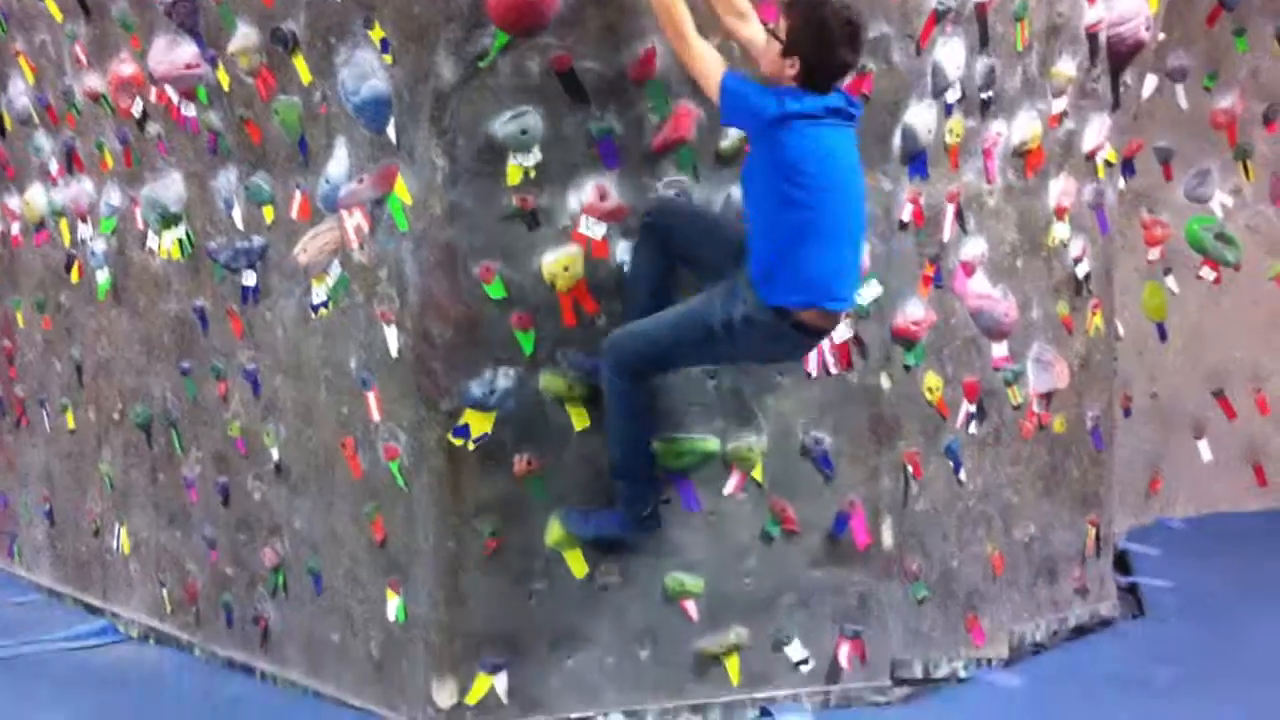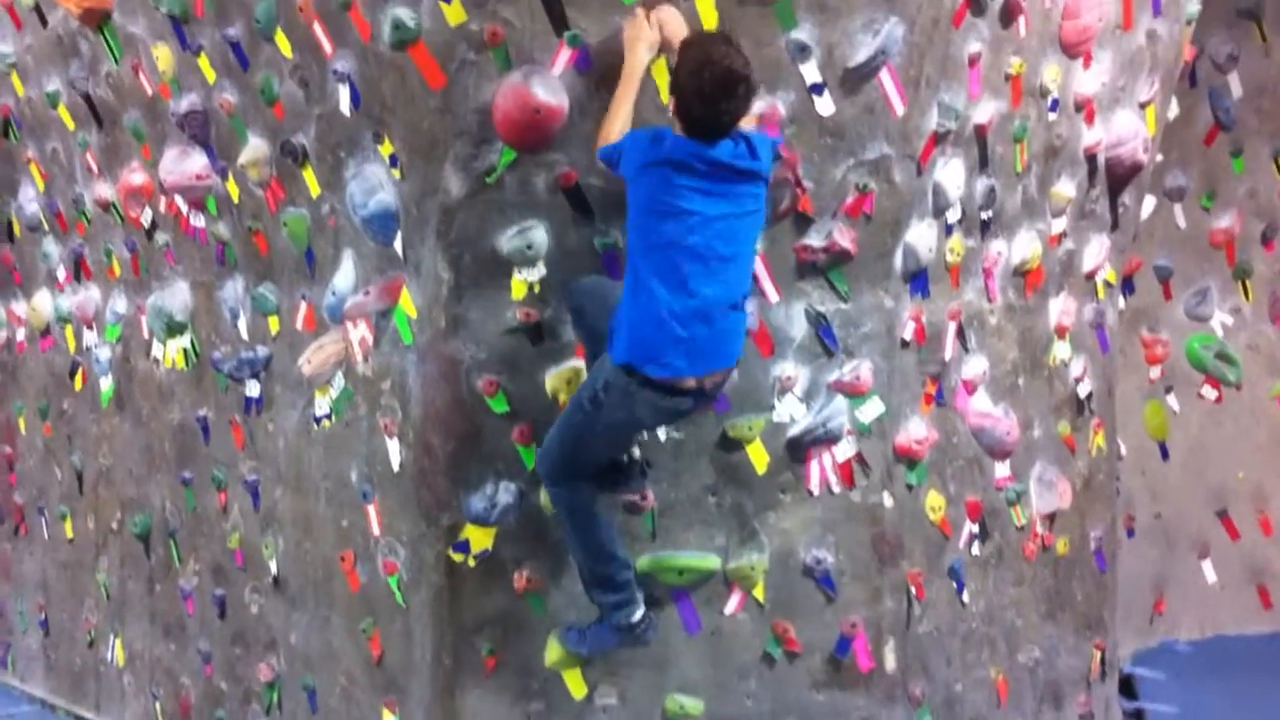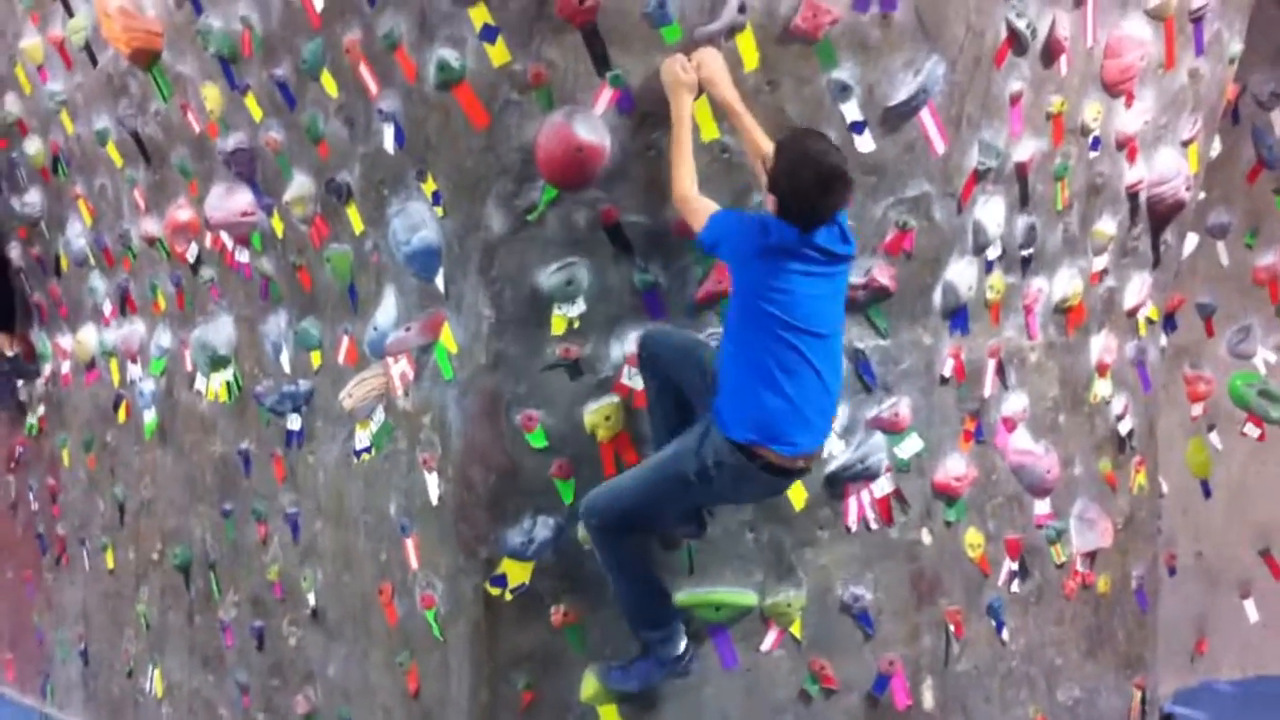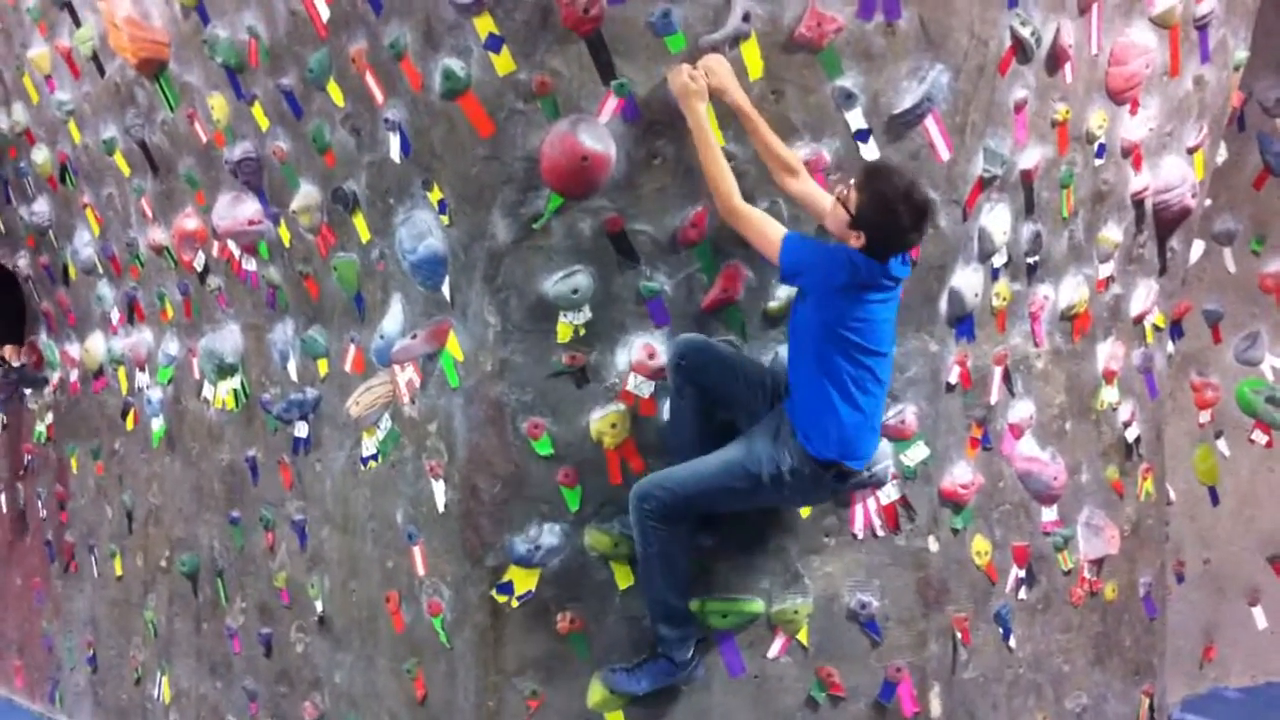
dt=0.7s
person 1, frame 1
left shoulder: (776, 113)
right shoulder: (825, 103)
left hip: (781, 314)
right hip: (784, 276)
left knee: (622, 359)
right knee: (661, 220)
left ankle: (634, 509)
right ankle: (632, 368)
person 1, frame 2
left shoulder: (652, 156)
right shoulder: (755, 158)
left elbow: (608, 139)
right elbow: (731, 115)
left wrist: (637, 57)
left hip: (648, 379)
right hip: (716, 376)
left knee: (559, 470)
right knee: (586, 293)
left ankle: (625, 613)
right ankle: (618, 462)
person 1, frame 3
left shoulder: (757, 239)
right shoulder: (837, 233)
left elbow: (685, 197)
right elbow: (791, 173)
left wrist: (682, 101)
right wrist: (726, 93)
left hip: (750, 454)
right hip: (800, 441)
left knee: (601, 515)
right knee: (657, 345)
left ankle: (666, 646)
right ankle: (679, 502)
person 1, frame 4
left shoulder: (841, 269)
right shoulder: (879, 251)
left elbow: (734, 210)
right elbow: (791, 175)
left wrist: (695, 109)
right wrist: (735, 97)
left hip: (814, 456)
right hip: (804, 413)
left knee: (649, 500)
right knee: (688, 354)
left ankle: (675, 653)
right ankle: (699, 490)
